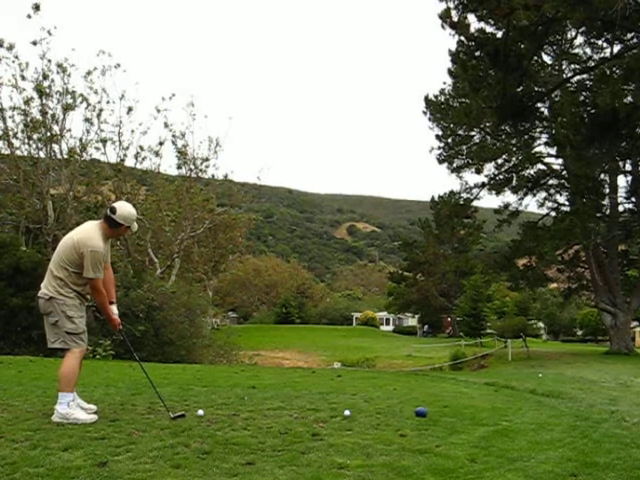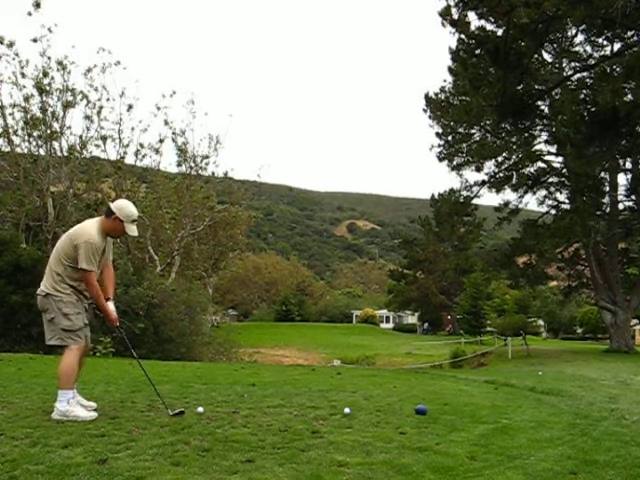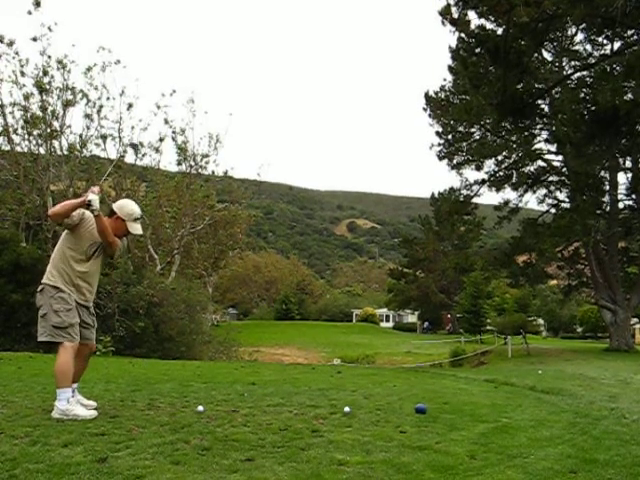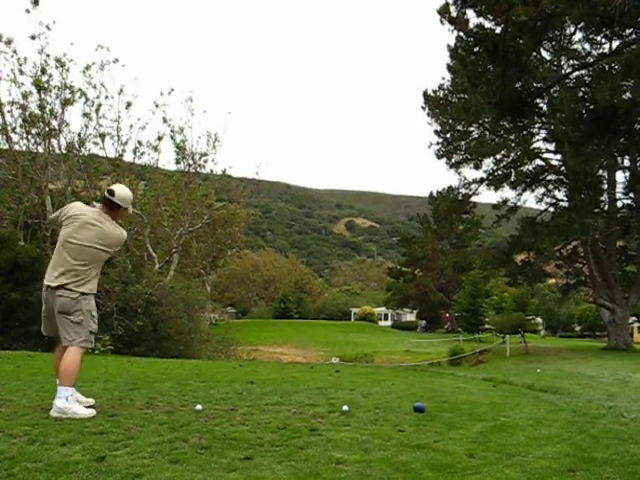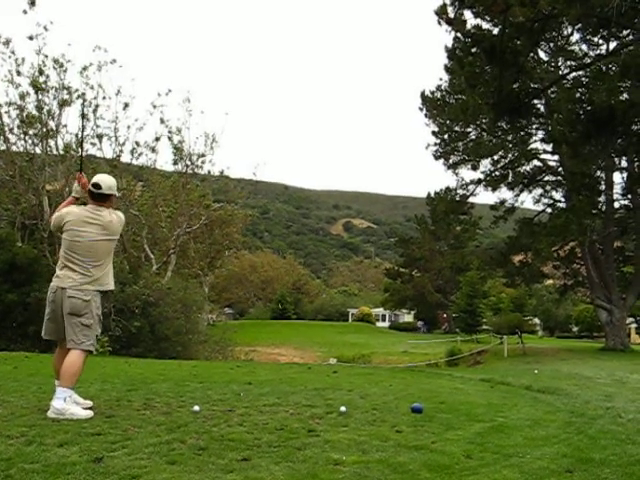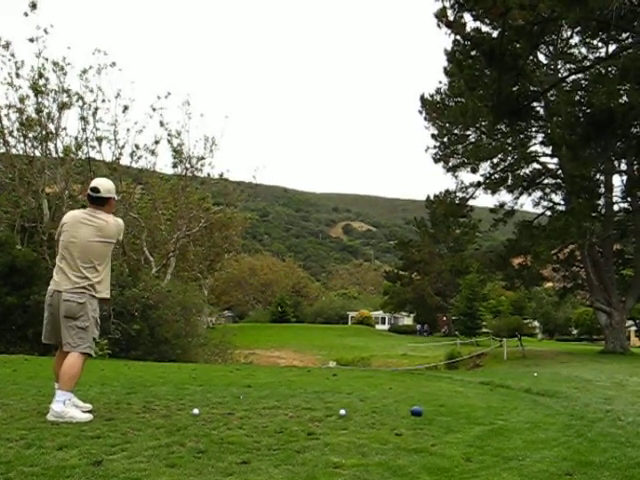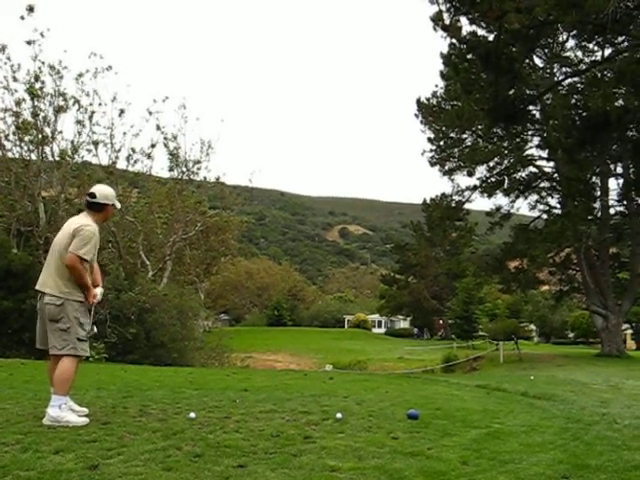
dt=0.7s
person 1, frame 1
left shoulder: (100, 231)
right shoulder: (94, 245)
left elbow: (107, 271)
right elbow: (96, 289)
left wrist: (113, 306)
right wrist: (110, 316)
left hip: (69, 297)
right hip: (61, 297)
left knee: (80, 349)
right knee: (75, 349)
left ankle: (70, 399)
right ankle: (64, 409)
person 1, frame 2
left shoulder: (107, 235)
right shoulder: (89, 237)
left elbow: (107, 268)
right elbow: (89, 281)
left wrist: (110, 301)
right wrist: (106, 310)
left hip: (74, 296)
right hip: (60, 295)
left knee: (83, 346)
right knee: (74, 346)
left ankle: (70, 396)
right ankle: (63, 406)
person 1, frame 3
left shoulder: (116, 240)
right shoulder: (83, 218)
left elbow: (108, 240)
right elbow: (53, 214)
left wrist: (97, 212)
right wrist: (82, 201)
left hip: (82, 298)
right hip: (58, 291)
left knee: (87, 346)
right knee: (69, 345)
left ankle: (70, 394)
right ankle: (63, 405)
person 1, frame 4
left shoulder: (76, 210)
right shoulder: (118, 235)
left elbow: (55, 217)
right wrist: (100, 208)
left hip: (52, 287)
right hip: (76, 294)
left knee: (64, 342)
right knee: (77, 345)
left ankle: (66, 393)
right ankle: (62, 403)
person 1, frame 5
left shoulder: (71, 214)
right shoulder: (116, 220)
left elbow: (54, 220)
left wrist: (75, 194)
right wrist: (87, 186)
left hip: (59, 288)
right hip: (84, 293)
left knee: (64, 344)
right knee: (79, 347)
left ankle: (64, 394)
right ankle: (60, 403)
person 1, frame 6
left shoulder: (70, 217)
right shoulder: (115, 225)
left hip: (57, 291)
right hip: (82, 296)
left knee: (64, 347)
right knee: (78, 350)
left ankle: (63, 397)
right ankle: (60, 406)
person 1, frame 7
left shoulder: (77, 220)
right shoulder: (89, 229)
right elbow: (71, 262)
left wrist: (97, 287)
right wrist: (88, 288)
left hip: (50, 294)
right hip: (66, 298)
left knee: (58, 352)
right knee: (71, 353)
left ankle: (60, 401)
right ankle: (56, 410)
